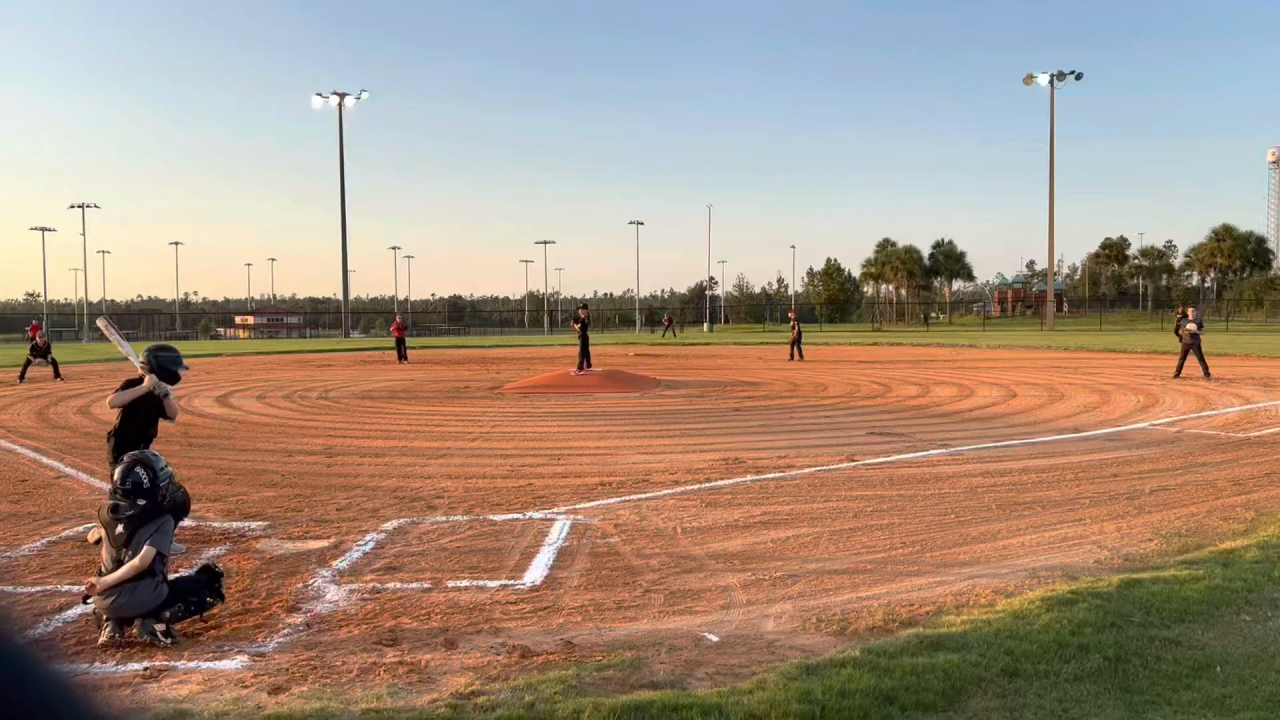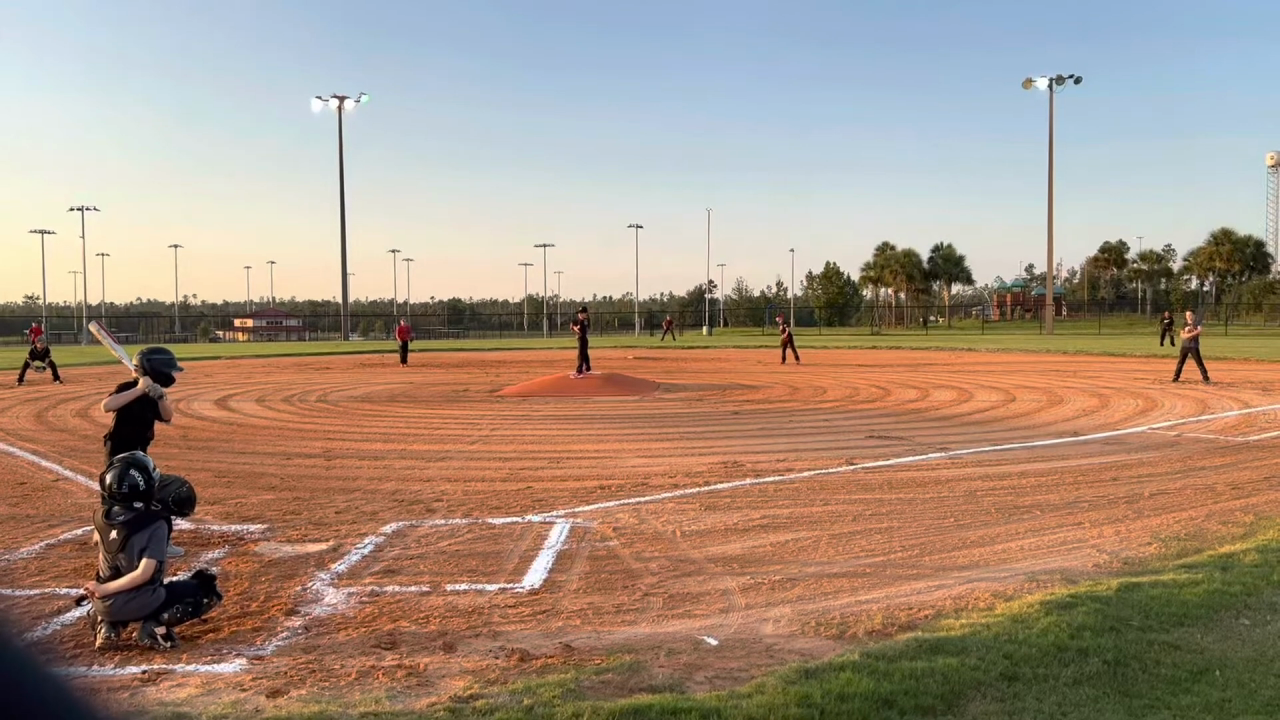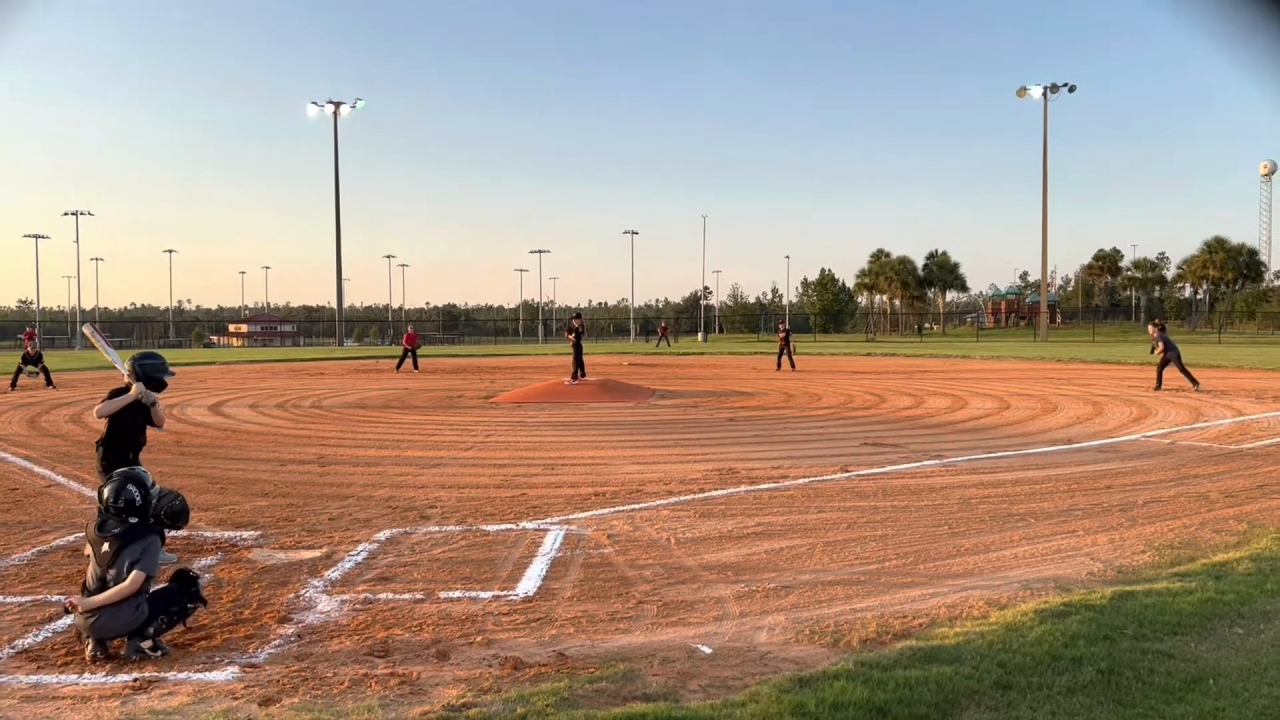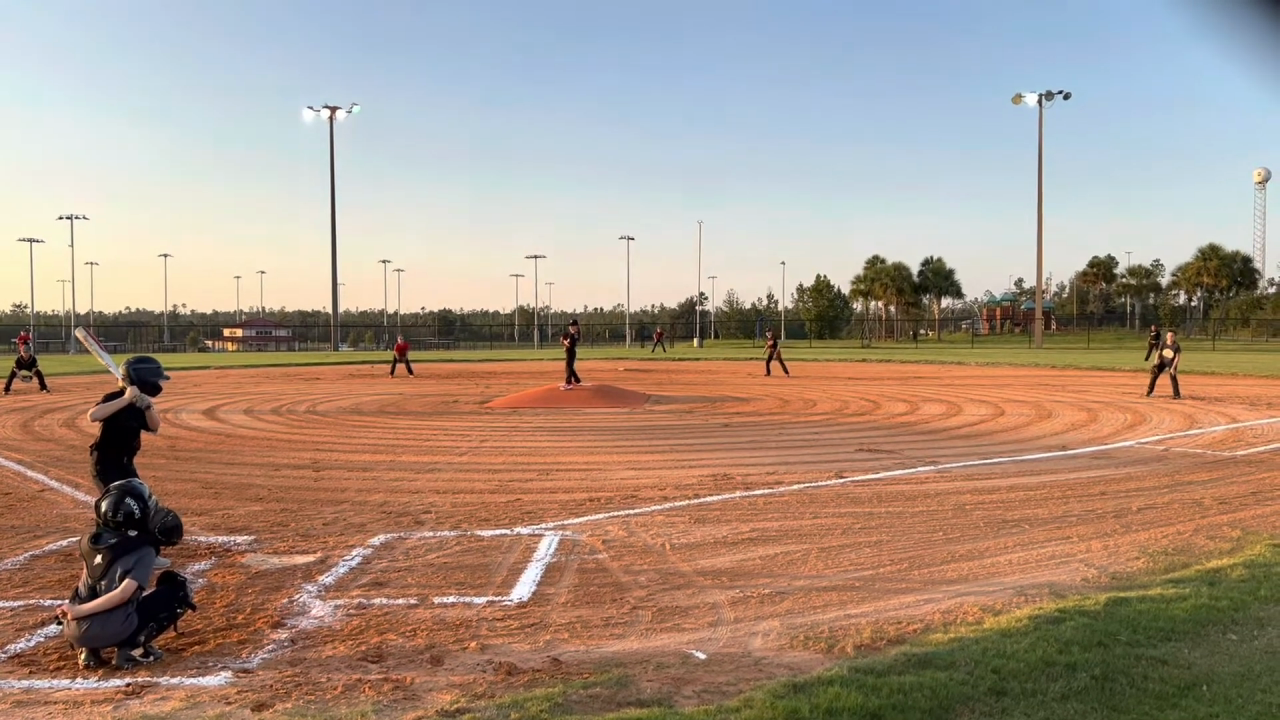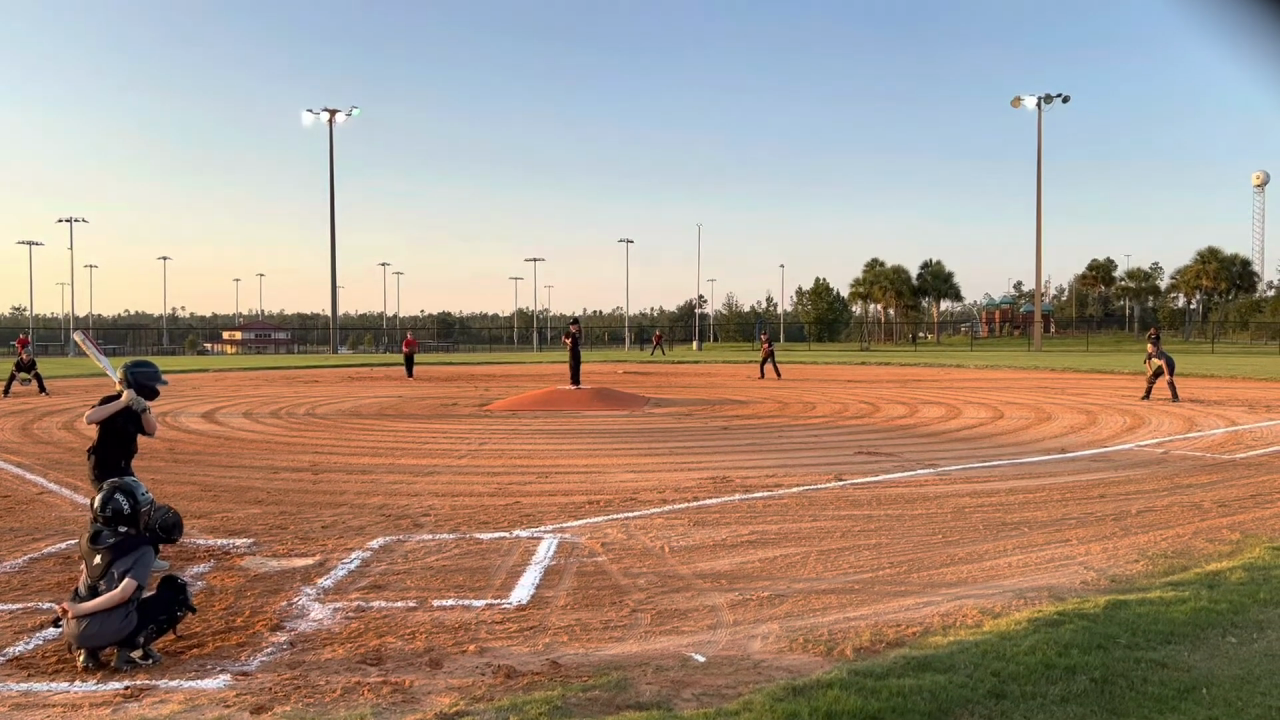
dt=1s
person 1, frame 1
left shoulder: (157, 389)
right shoulder: (133, 385)
left elbow: (172, 416)
right elbow: (112, 402)
left wrist: (165, 394)
right wrist: (144, 387)
left hip: (140, 448)
right hip: (123, 449)
person 1, frame 2
left shoulder: (153, 392)
right shoulder: (128, 389)
left elbow: (167, 417)
right elbow: (106, 406)
left wrist: (161, 397)
right wrist: (139, 390)
left hip: (137, 452)
right hip: (120, 452)
person 1, frame 3
left shoulder: (146, 398)
right shoulder: (120, 394)
left elbow: (159, 423)
right elbow: (98, 412)
left wrist: (153, 403)
right wrist: (131, 396)
left hip: (131, 459)
right hip: (111, 459)
person 1, frame 4
left shoulder: (140, 403)
right shoulder: (114, 399)
left elbow: (154, 427)
right elbow: (93, 415)
left wrist: (148, 407)
right wrist: (126, 399)
left hip: (125, 463)
right hip: (105, 463)
person 1, frame 5
left shoulder: (138, 405)
right shoulder: (110, 402)
left elbow: (151, 431)
right elbow: (88, 418)
left wrist: (143, 410)
right wrist: (122, 402)
left hip: (123, 467)
right hip: (103, 466)
person 2, frame 1
left shoulder: (107, 512)
right shoulder: (162, 520)
left elbow: (92, 538)
right elbow: (141, 562)
right wrist: (104, 582)
left hip: (107, 601)
right hip: (145, 601)
right knee: (211, 582)
left ankle: (114, 623)
right ankle: (157, 622)
person 2, frame 2
left shoulder: (101, 517)
right shoulder: (155, 524)
right elbow: (144, 574)
right wrist: (103, 589)
left hip: (105, 605)
right hip: (141, 605)
right knee: (207, 588)
left ankle: (110, 625)
right ankle: (156, 626)
person 2, frame 3
left shoulder: (96, 529)
right shoulder: (149, 539)
right elbow: (131, 586)
right wrist: (87, 604)
left hip: (87, 621)
right hip: (123, 622)
right knee: (189, 589)
left ankle: (97, 640)
right ankle: (143, 640)
person 2, frame 4
left shoulder: (91, 541)
right shoulder: (144, 551)
right elbow: (122, 595)
right wrist: (77, 611)
left hip: (74, 632)
right hip: (110, 632)
right knee: (178, 590)
left ankle: (89, 650)
right ankle: (133, 648)
person 2, frame 5
left shoulder: (90, 539)
right shoulder: (142, 550)
right elbow: (122, 594)
right wrist: (78, 610)
left hip: (74, 630)
right hip: (110, 631)
right knee: (178, 593)
left ankle: (87, 650)
right ankle: (132, 650)
